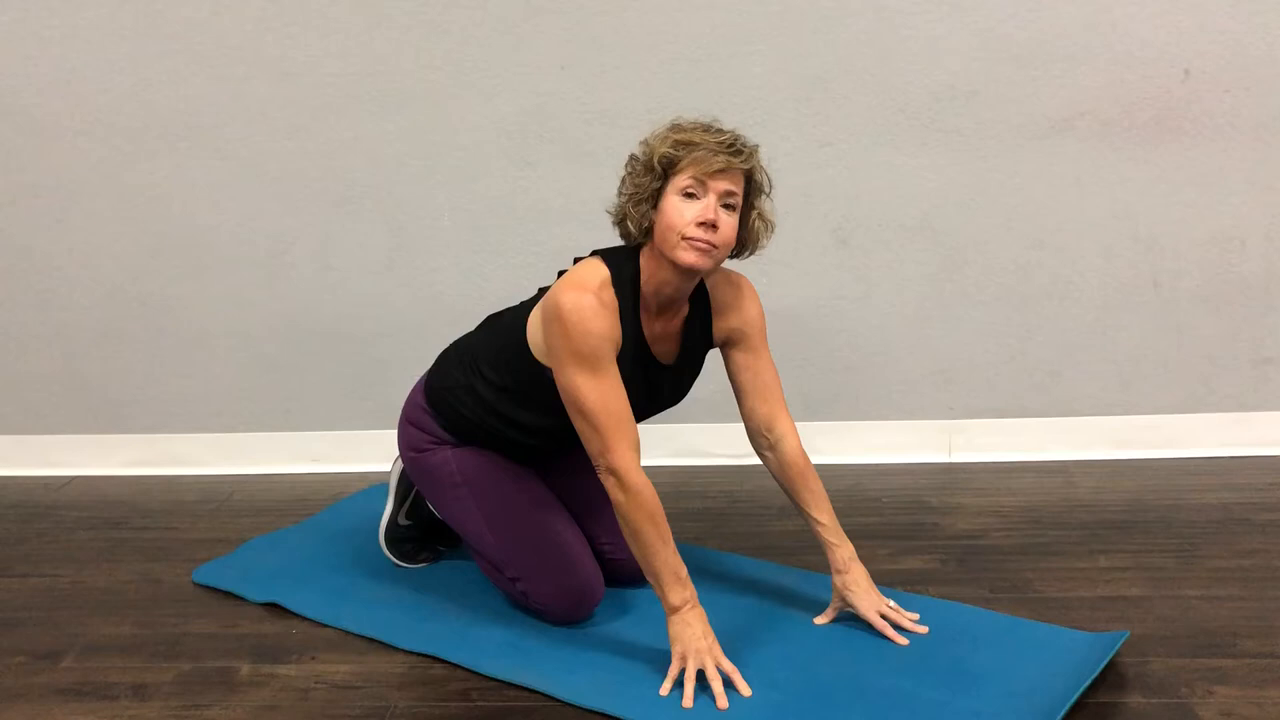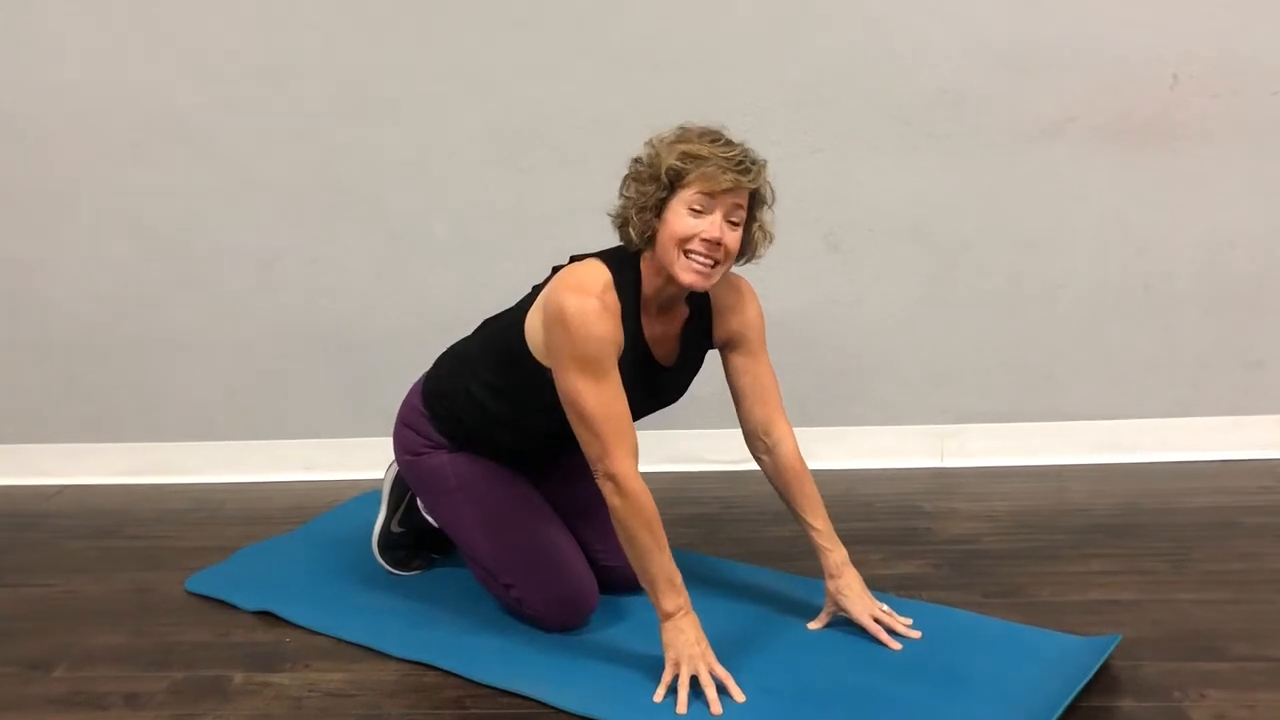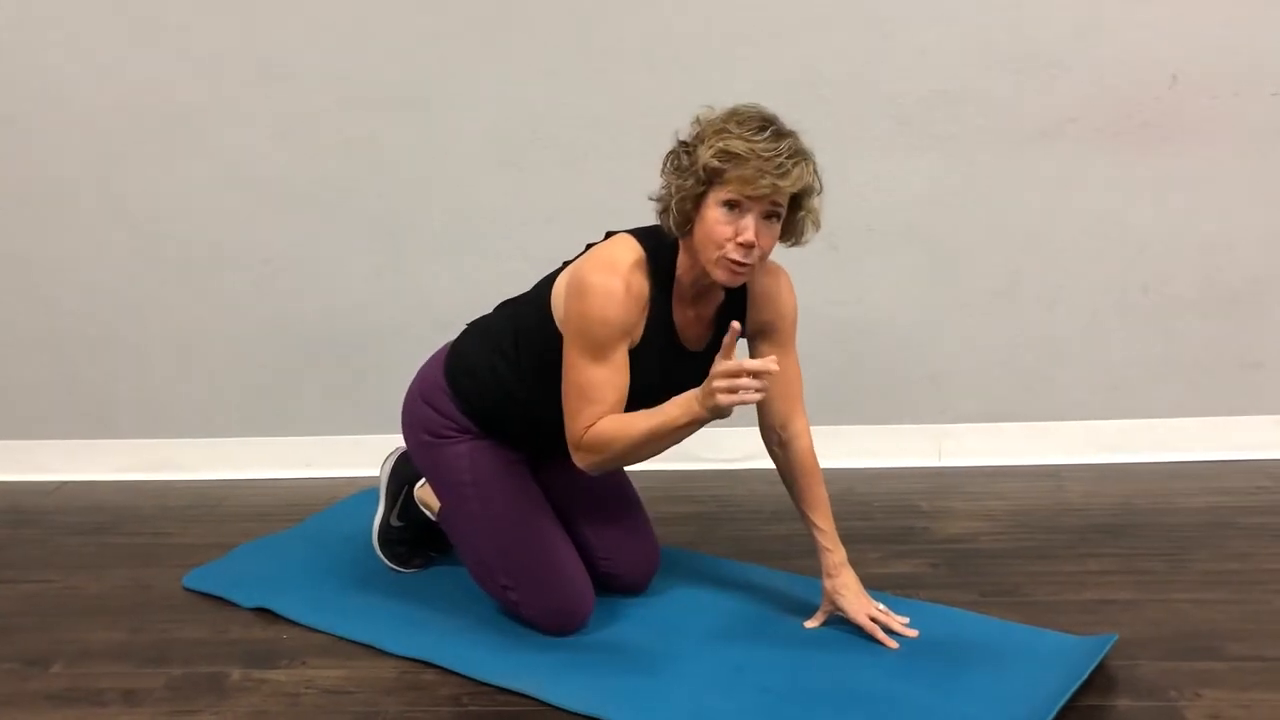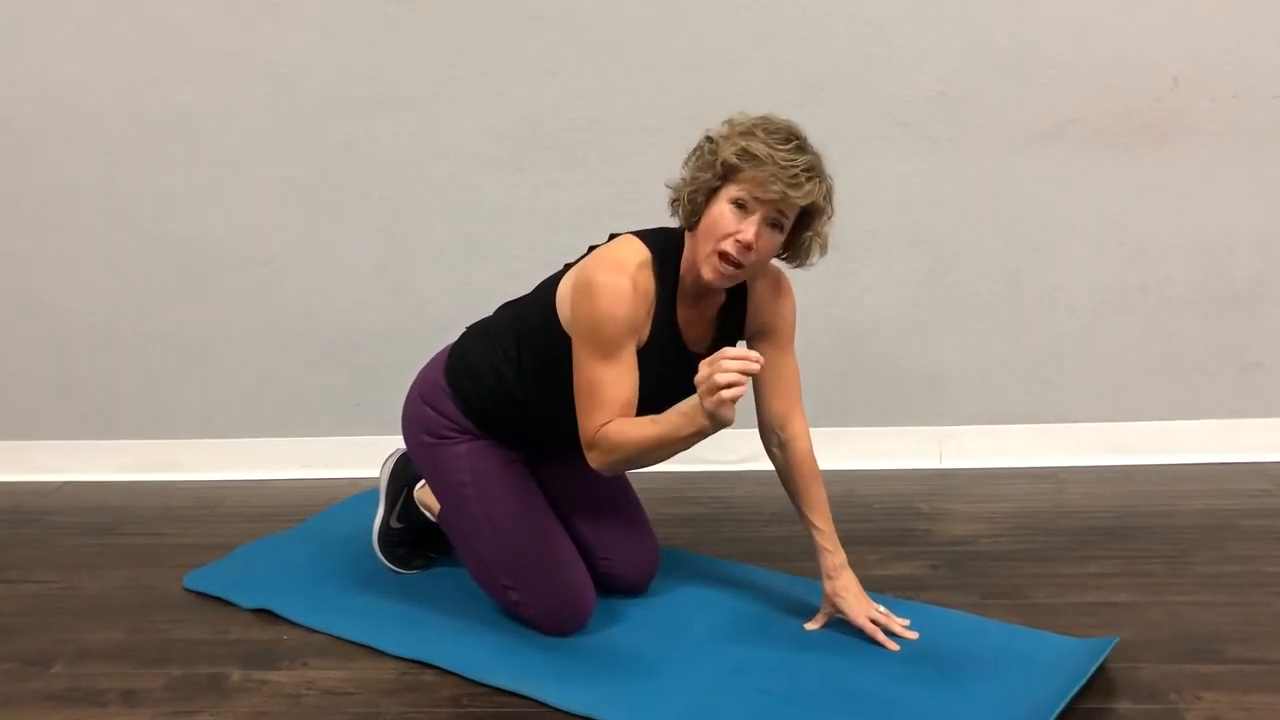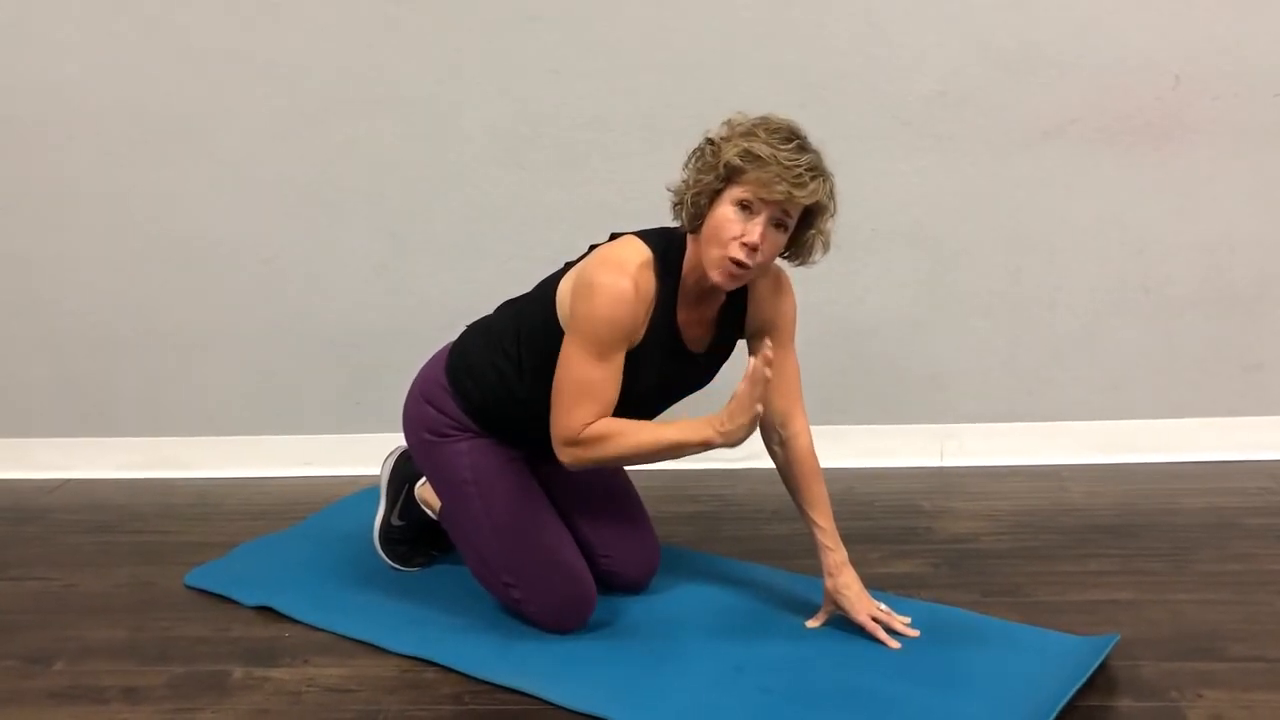
dt=1s
person 1, frame 1
left shoulder: (730, 300)
right shoulder: (585, 301)
left elbow: (774, 435)
right elbow: (619, 469)
left wrist: (845, 563)
right wrist: (683, 610)
left hip: (548, 433)
right hip: (454, 429)
left knee: (629, 563)
right knee: (569, 595)
left ankle: (494, 505)
right ankle: (429, 502)
person 1, frame 2
left shoulder: (730, 303)
right shoulder: (585, 303)
left elbow: (771, 439)
right elbow: (617, 476)
left wrist: (839, 567)
right wrist: (676, 618)
left hip: (544, 438)
right hip: (450, 435)
left knee: (623, 571)
right knee: (563, 603)
left ankle: (493, 513)
right ankle: (426, 508)
person 1, frame 3
left shoulder: (767, 291)
right shoulder: (614, 281)
left elbow: (787, 431)
right elbow: (590, 448)
left wrist: (835, 566)
right wrist: (703, 403)
left hip: (550, 424)
right hip: (463, 412)
left knee: (631, 572)
right knee: (560, 607)
left ankle: (496, 504)
right ankle: (424, 498)
person 1, frame 4
left shoulder: (766, 294)
right shoulder: (620, 281)
left elbow: (786, 432)
right elbow: (604, 448)
left wrist: (835, 568)
right wrist: (704, 414)
left hip: (553, 425)
right hip: (464, 413)
left knee: (632, 573)
right knee: (560, 608)
left ankle: (495, 503)
right ankle: (422, 498)
person 1, frame 5
left shoulder: (766, 292)
right shoulder: (622, 281)
left elbow: (786, 431)
right elbow: (575, 439)
left wrist: (836, 565)
right wrist: (717, 428)
left hip: (550, 423)
right hip: (464, 411)
left knee: (632, 571)
right knee: (562, 605)
left ankle: (489, 502)
right ankle: (424, 497)
